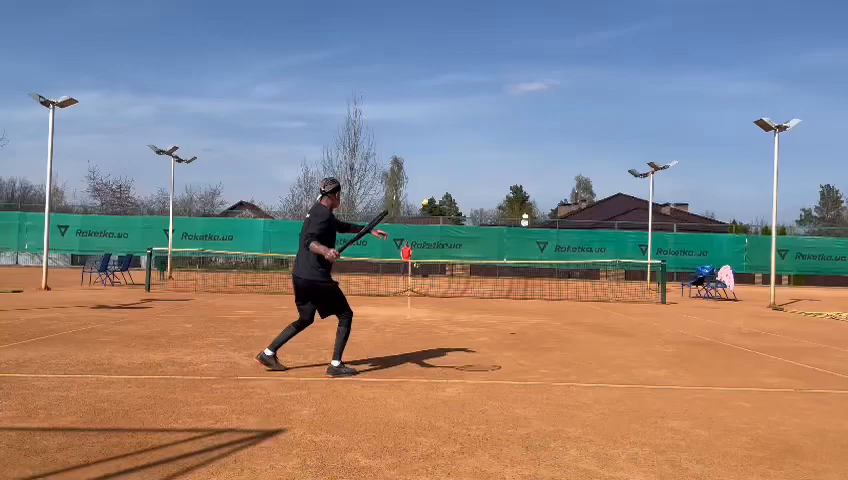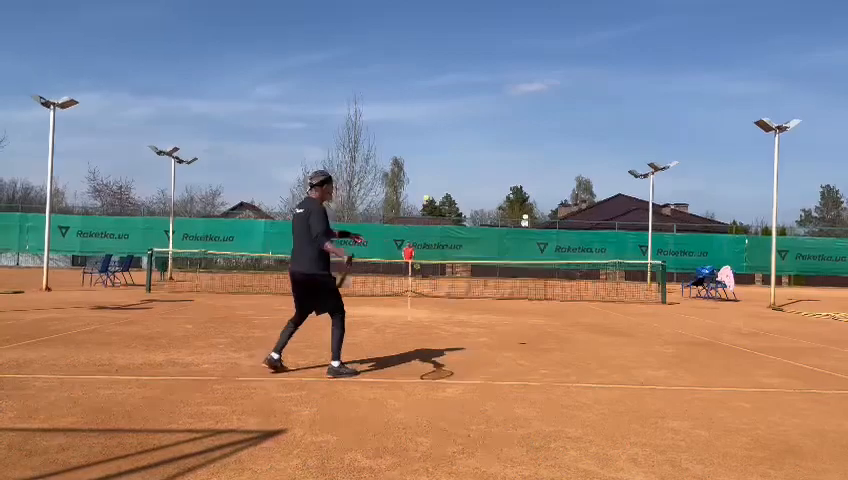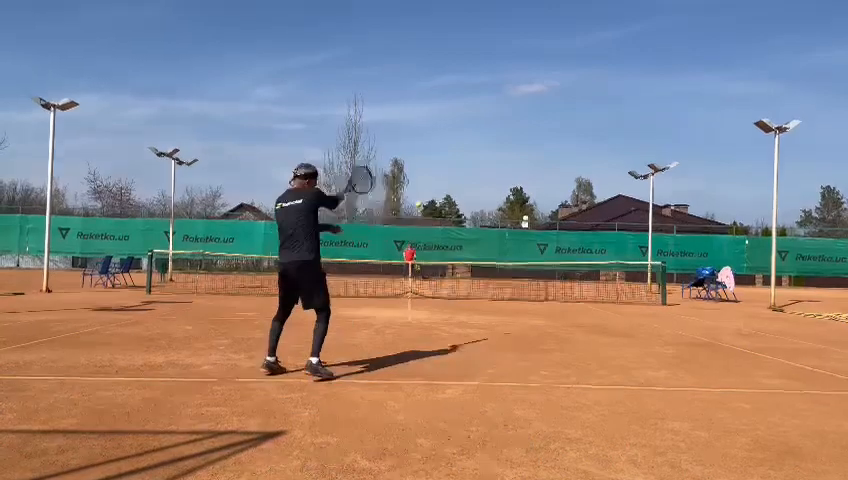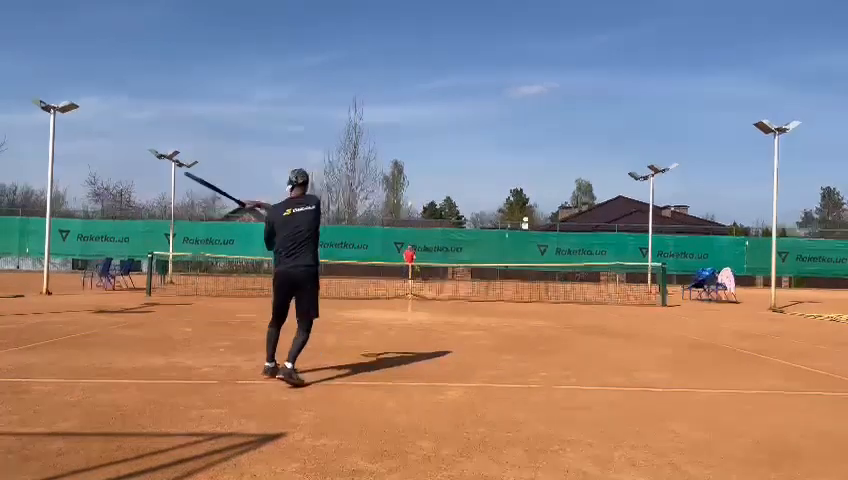
dt=0.2s
person 1, frame 1
left shoulder: (318, 211)
right shoulder: (323, 214)
left elbow: (342, 226)
right elbow: (307, 241)
left wrist: (371, 230)
right wrist: (325, 250)
left hip: (301, 276)
right hip: (315, 278)
left knee: (304, 319)
right knee: (345, 316)
left ankle: (269, 353)
right ankle: (335, 365)
person 1, frame 2
left shoulder: (303, 206)
right shoulder: (316, 208)
right elbow: (321, 240)
left wrist: (348, 234)
right wrist: (341, 253)
left hip: (297, 271)
right hip: (315, 272)
left knee: (300, 315)
right knee: (338, 314)
left ankle: (274, 356)
right ankle: (335, 364)
person 1, frame 3
left shoulder: (280, 201)
right shoulder: (312, 195)
right elbow: (334, 203)
left wrist: (325, 227)
right wrist: (340, 195)
left hip: (285, 265)
right hip: (307, 264)
left knee: (282, 313)
right knee: (323, 312)
left ankle: (270, 360)
right ankle: (314, 361)
person 1, frame 4
left shoulder: (274, 212)
right shoulder: (315, 203)
left elbow: (269, 243)
left hip: (283, 272)
right hip: (307, 272)
left knee: (277, 319)
right knee: (305, 325)
left ankle: (270, 365)
right ankle: (288, 366)
